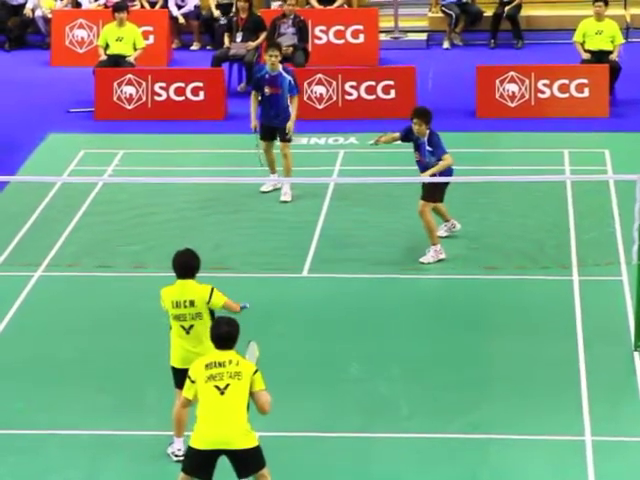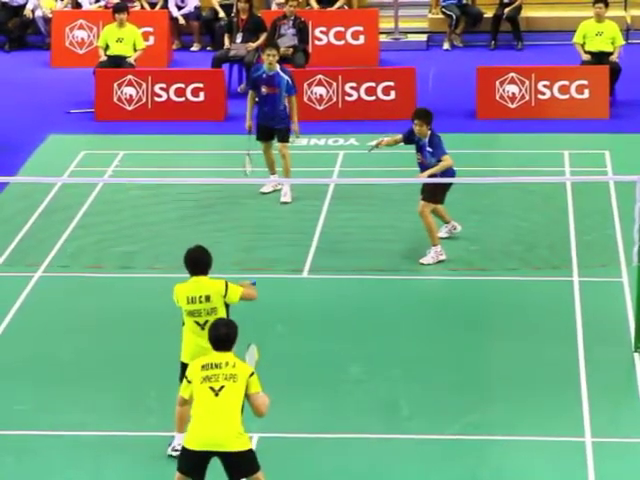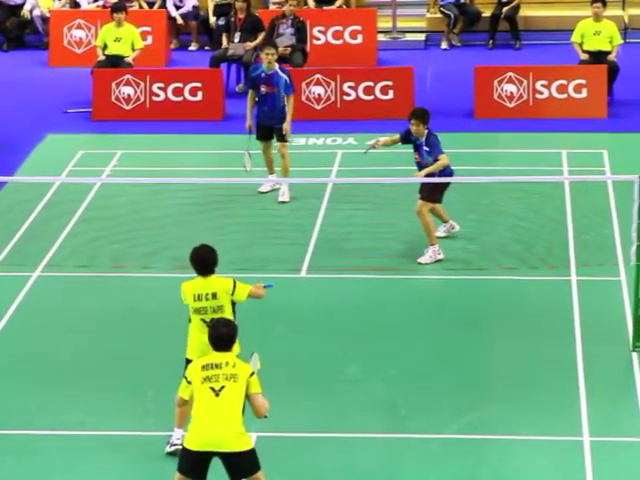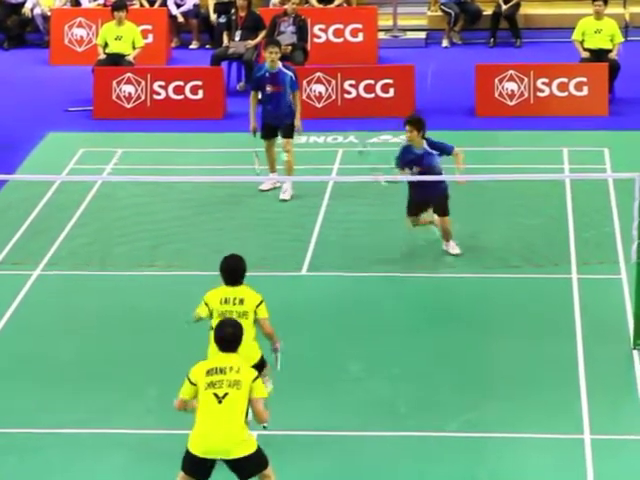
dt=0.5s
person 1, frame 1
left shoulder: (166, 294)
right shoulder: (205, 291)
right elbow: (234, 307)
right wrist: (238, 306)
left hip: (180, 357)
right hip: (207, 356)
left knee: (181, 400)
left ankle: (178, 445)
person 1, frame 2
left shoulder: (180, 290)
right shoulder: (220, 287)
right elbow: (252, 295)
right wrist: (245, 286)
left hip: (191, 354)
left ankle: (178, 442)
person 1, frame 3
left shoulder: (187, 288)
right shoulder: (227, 285)
right elbow: (259, 293)
right wrist: (260, 287)
left hip: (196, 351)
left ankle: (177, 437)
person 1, frame 4
left shoulder: (212, 296)
right shoulder: (254, 298)
left elbow: (197, 317)
right elbow: (267, 329)
right wrist: (275, 343)
right hip: (247, 356)
right knee: (262, 377)
person 2, frame 1
left shoulder: (198, 366)
right shoulder: (248, 367)
left elbow: (184, 404)
right elbow: (264, 408)
right wrist: (267, 396)
left hip: (204, 438)
right hip: (239, 438)
person 2, frame 2
left shoulder: (195, 366)
right shoulder: (245, 370)
left elbow: (182, 402)
right elbow: (260, 410)
right wrist: (265, 399)
left hip: (198, 439)
right hip: (233, 440)
person 2, frame 3
left shoulder: (195, 367)
right shoulder: (245, 370)
left elbow: (181, 402)
right elbow: (260, 411)
right wrist: (265, 403)
left hip: (198, 439)
right hip: (234, 439)
person 2, frame 4
left shoulder: (198, 369)
right shoulder: (250, 374)
left elbow: (179, 405)
right elbow: (261, 417)
right wrist: (266, 416)
left hip: (202, 442)
right hip: (237, 443)
person 3, frame 1
left shoulder: (287, 75)
right shoulder: (259, 73)
left elbow: (294, 98)
right elbow: (255, 95)
left wrist: (292, 120)
right wrist: (254, 118)
left hip: (283, 119)
right hip: (266, 119)
left knee: (285, 150)
right knee: (266, 149)
left ankle: (286, 186)
right ankle: (274, 179)
person 3, frame 2
left shoulder: (285, 75)
right shoulder: (256, 72)
left elbow: (291, 98)
right elbow: (252, 95)
left wrist: (294, 121)
right wrist: (248, 118)
left hip: (281, 119)
right hip: (263, 119)
left knee: (283, 150)
right knee: (266, 149)
left ankle: (286, 186)
right ankle: (274, 180)
person 3, frame 3
left shoulder: (283, 74)
right shoulder: (255, 72)
left elbow: (290, 98)
right elbow: (252, 95)
left wrist: (288, 121)
right wrist: (249, 118)
left hip: (280, 119)
right hip: (263, 118)
left knee: (282, 150)
right knee: (265, 148)
left ankle: (285, 186)
right ankle: (273, 179)
person 3, frame 4
left shoulder: (288, 72)
right shoulder: (259, 72)
left elbow: (296, 94)
right elbow: (254, 95)
left wrist: (297, 117)
right wrist: (252, 119)
left hip: (286, 116)
right hip: (268, 117)
left knee: (287, 148)
right knee: (269, 146)
left ankle: (288, 184)
right ankle: (273, 178)
person 4, frame 1
left shoulder: (433, 139)
right shoulder: (412, 131)
left elbow: (449, 161)
right elbow: (394, 137)
left wrist: (428, 173)
right wrist: (383, 139)
left hip: (440, 176)
right hip: (429, 175)
left knee: (423, 209)
right knee: (432, 202)
left ankle: (437, 250)
right ankle: (450, 224)
person 4, frame 2
left shoulder: (434, 141)
right shoulder: (414, 133)
left elbow: (448, 162)
right elbow: (396, 140)
left wrist: (427, 172)
right wrist: (384, 142)
left hip: (442, 177)
right hip: (432, 176)
left knee: (423, 209)
right knee: (430, 203)
left ankle: (437, 251)
right ankle: (451, 225)
person 4, frame 3
left shoulder: (431, 140)
right shoulder: (411, 133)
left elbow: (445, 161)
right elbow: (393, 140)
left wrist: (424, 171)
right wrist: (381, 142)
left hip: (440, 176)
right hip: (431, 176)
left knee: (421, 208)
right knee: (428, 202)
left ankle: (435, 250)
right ankle: (449, 225)
person 4, frame 4
left shoulder: (435, 146)
right shoulder: (405, 152)
left elbow: (458, 153)
left wrist: (459, 171)
left hip: (437, 188)
right hip: (417, 189)
left knee: (445, 227)
right knee: (414, 222)
left ankle: (448, 242)
right ankle: (434, 221)
